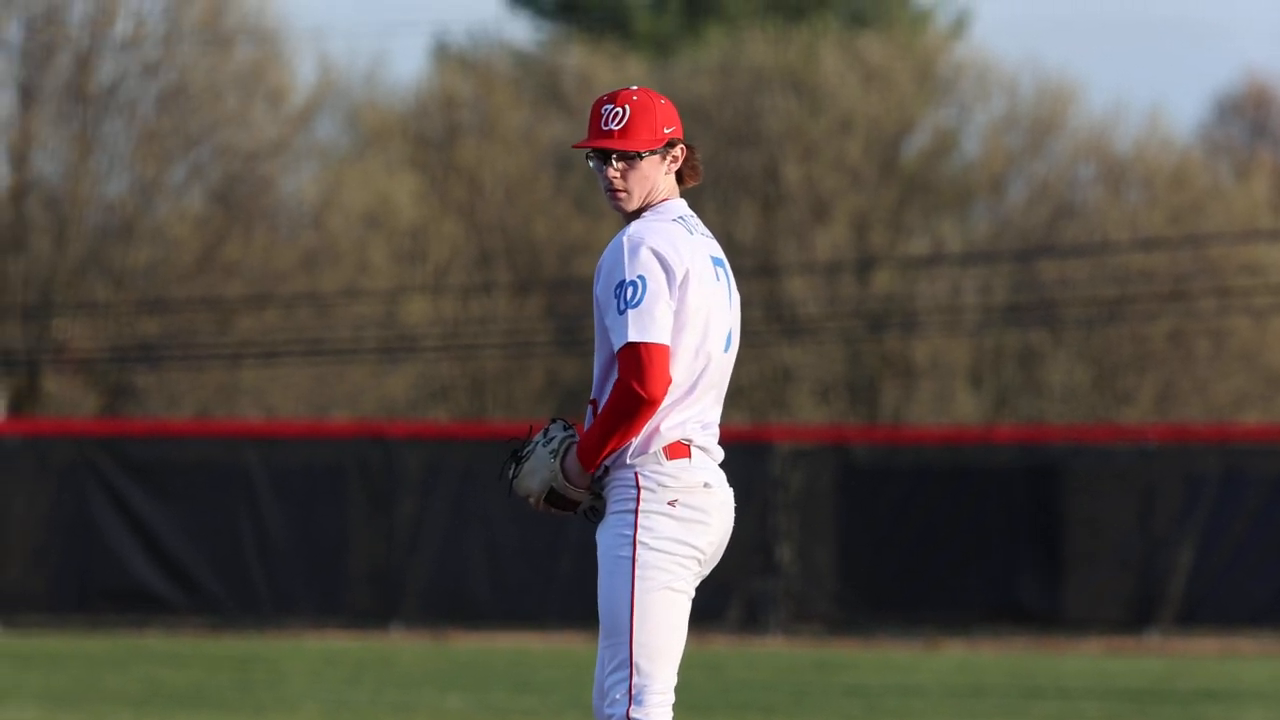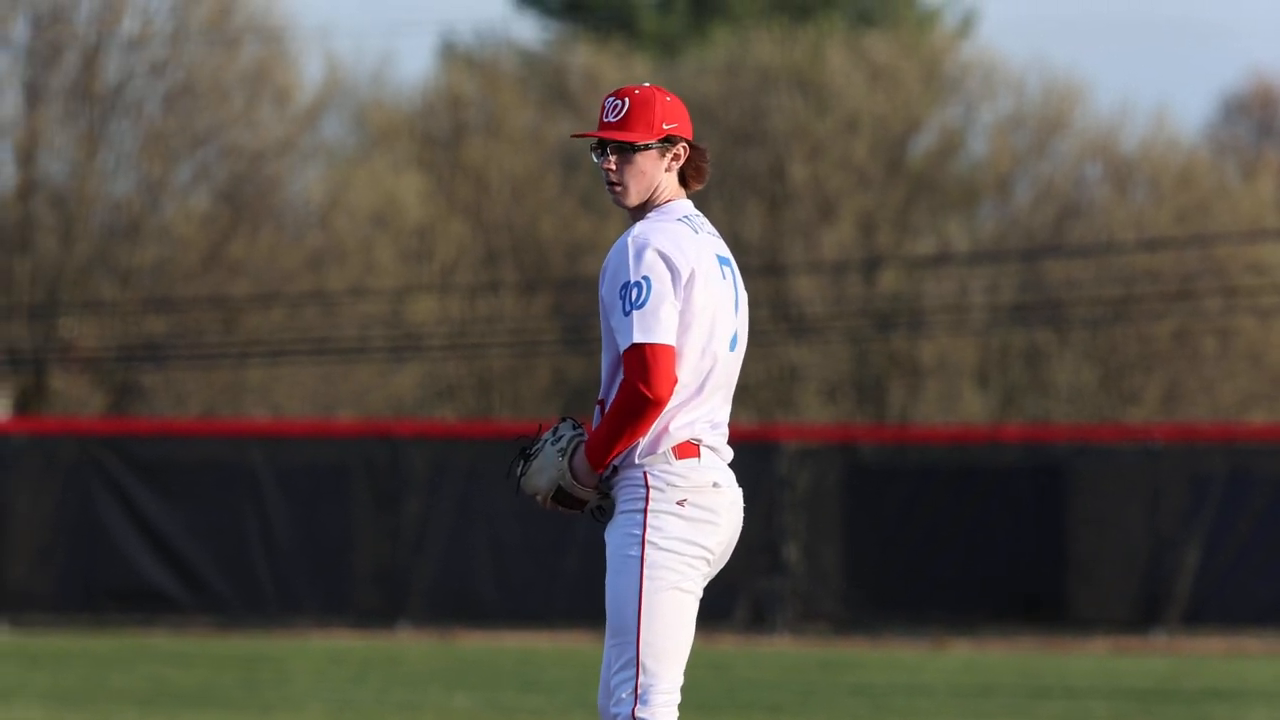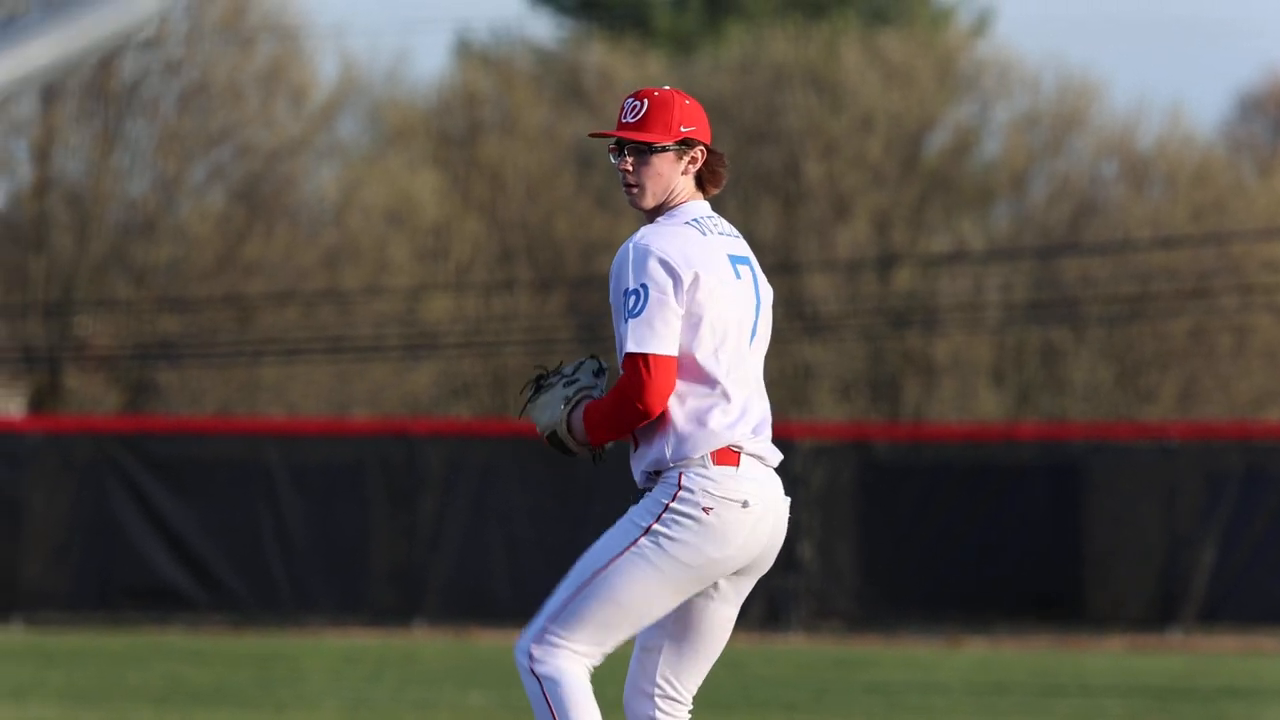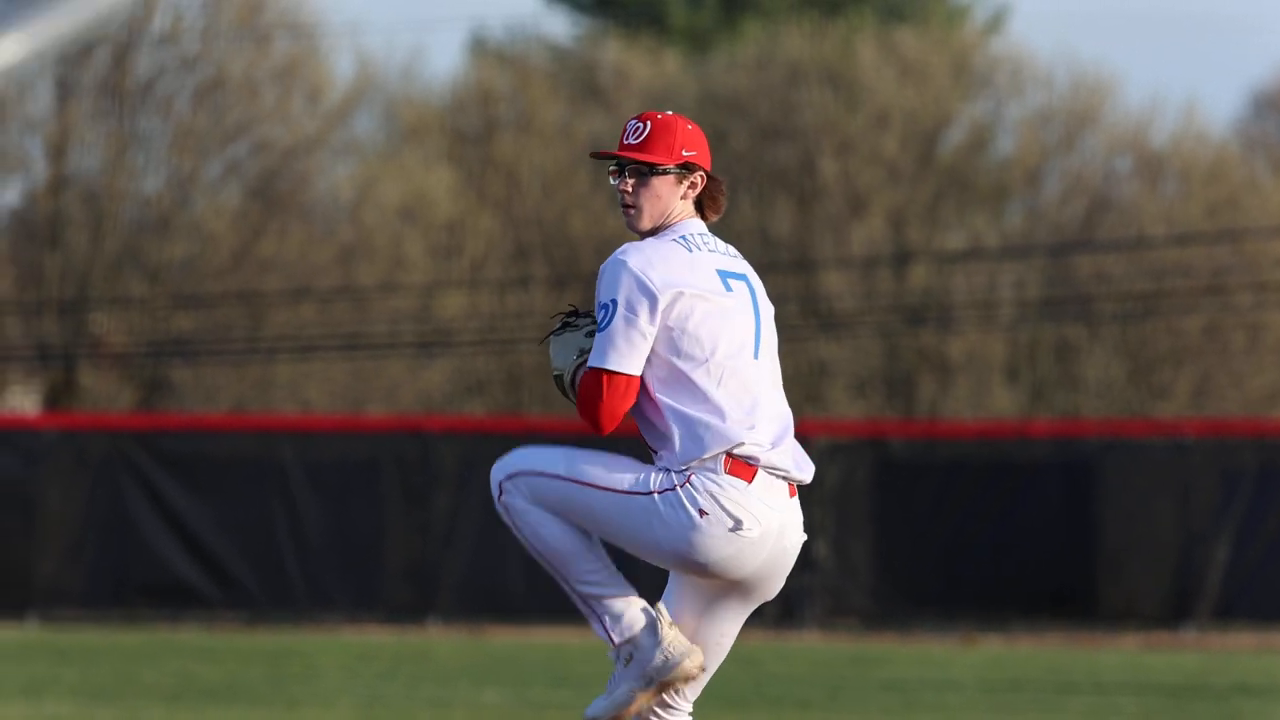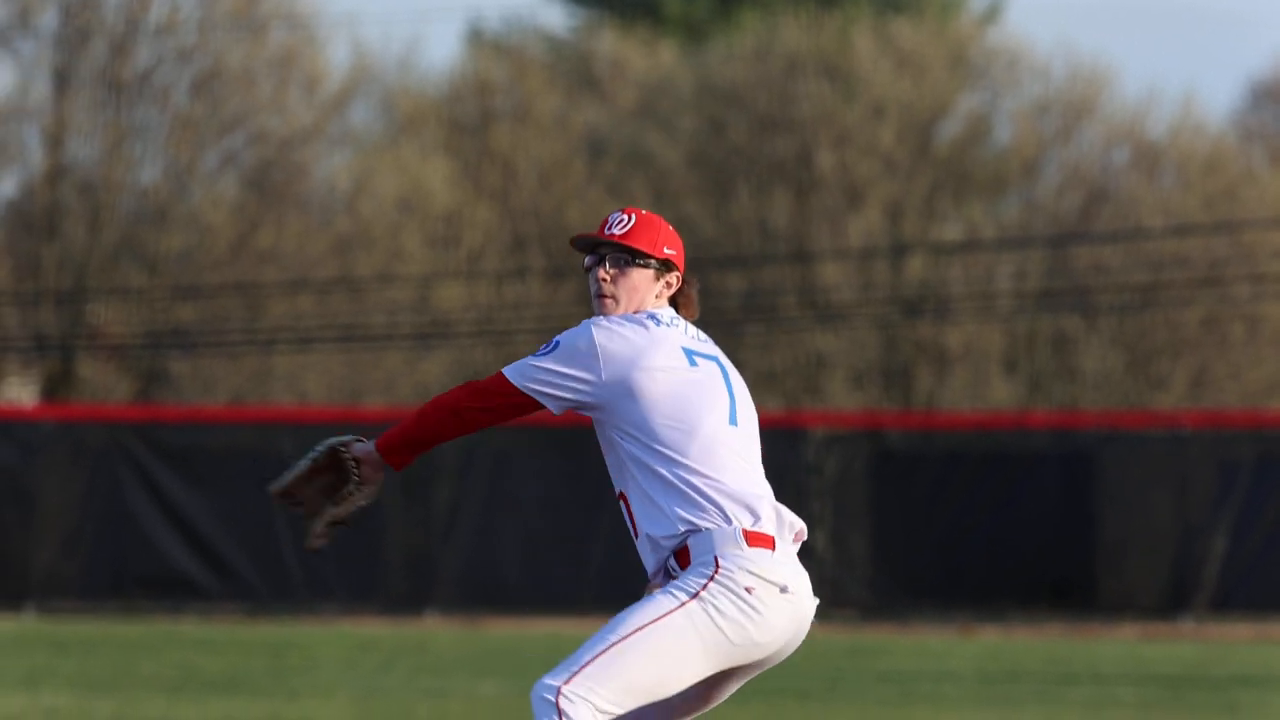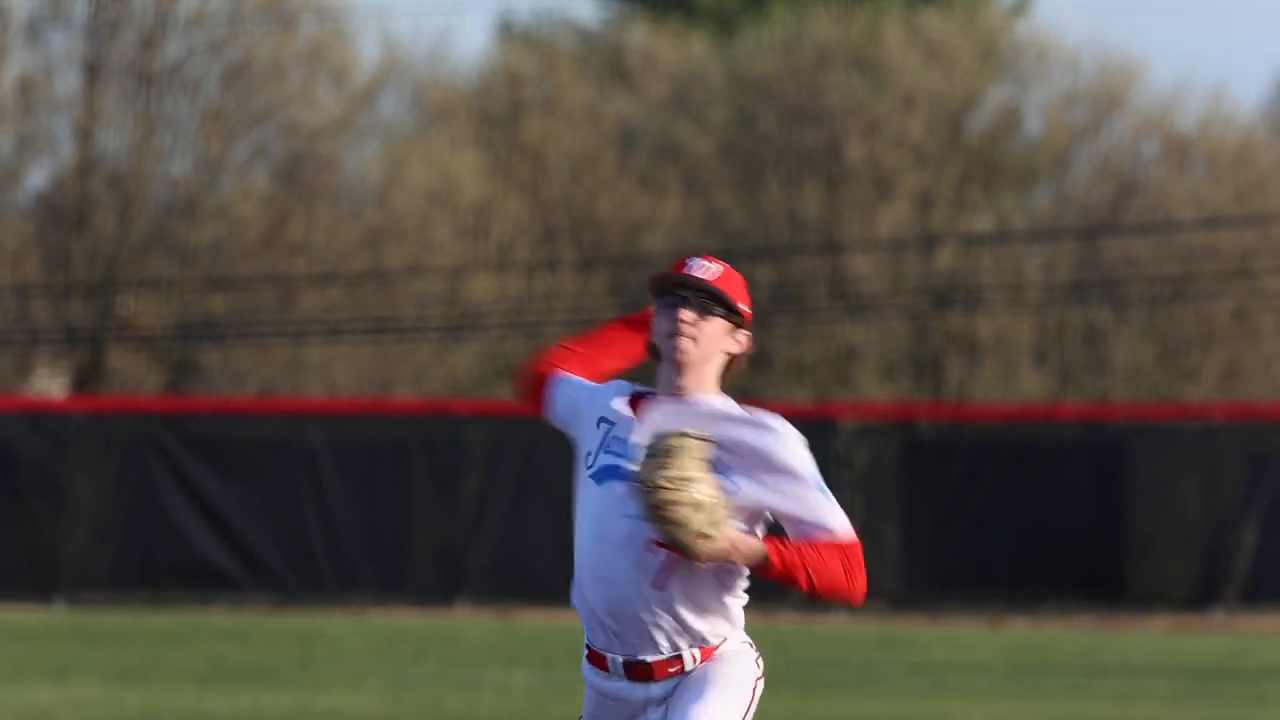
dt=0.3s
person 1, frame 1
left shoulder: (640, 245)
right shoulder: (704, 244)
left elbow: (646, 383)
left wrist: (584, 458)
right wrist: (596, 448)
left hip: (654, 492)
right hip: (700, 487)
person 1, frame 2
left shoulder: (646, 245)
right shoulder: (712, 245)
left elbow: (650, 382)
left wrist: (591, 456)
right wrist: (606, 443)
left hip: (666, 494)
right hip: (711, 491)
person 1, frame 3
left shoulder: (652, 248)
right shoulder: (736, 248)
left elbow: (646, 394)
left wrist: (585, 424)
right wrist: (607, 411)
left hip: (699, 498)
right hip: (756, 501)
left knee: (547, 653)
person 1, frame 4
left shoulder: (637, 264)
right shoulder: (736, 271)
left elbow: (601, 408)
left wrist: (573, 367)
right wrist: (606, 353)
left hip: (716, 508)
right hip: (777, 525)
left knee: (514, 475)
left ankle: (638, 635)
person 1, frame 5
left shoulder: (602, 342)
right shoulder: (707, 357)
left elbow: (479, 398)
left wrist: (384, 448)
left hip: (735, 586)
right hip: (778, 592)
person 1, frame 6
left shoulder: (774, 444)
right shoulder: (606, 407)
left elbow: (849, 581)
right elbow: (539, 374)
left wrist: (753, 549)
right wrist: (646, 321)
left hip: (709, 678)
